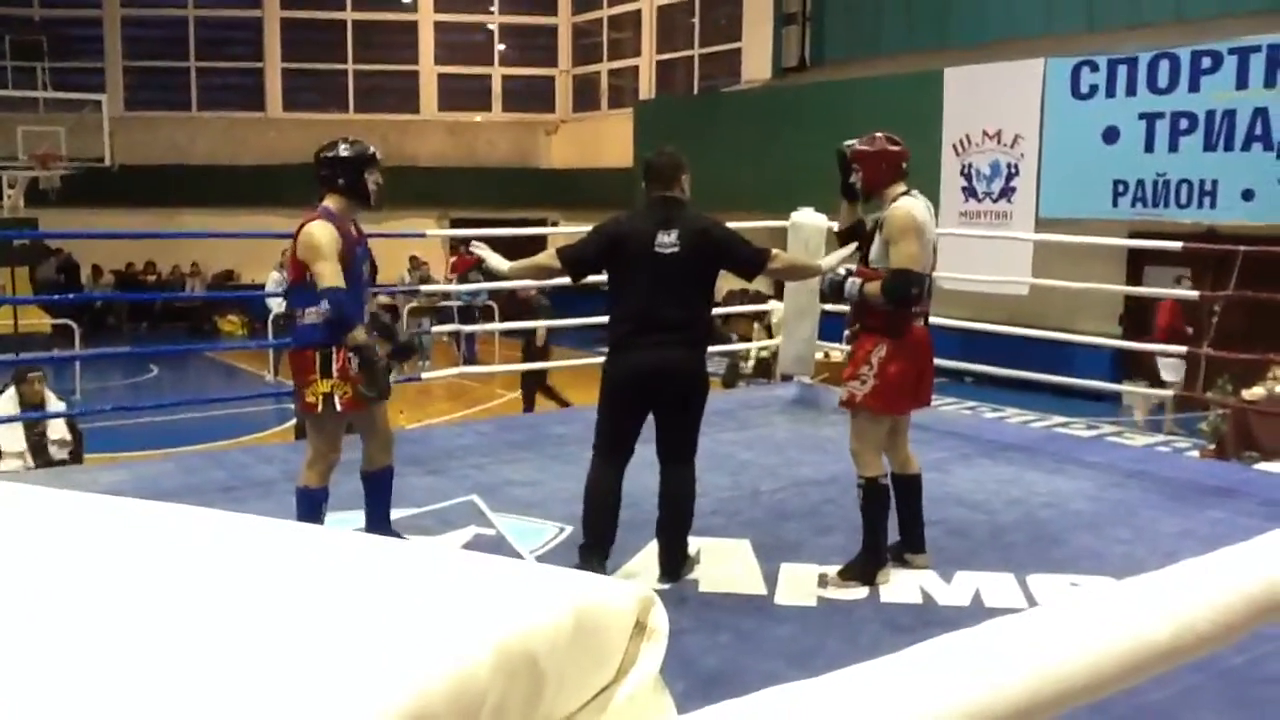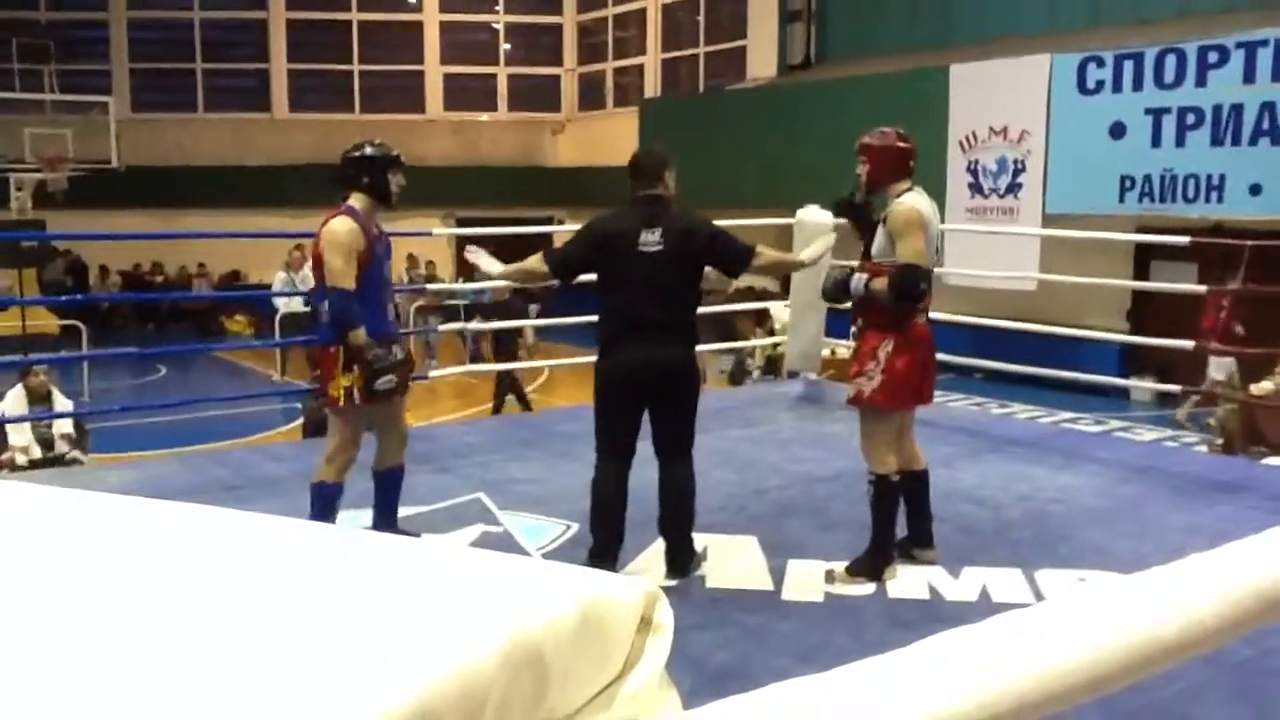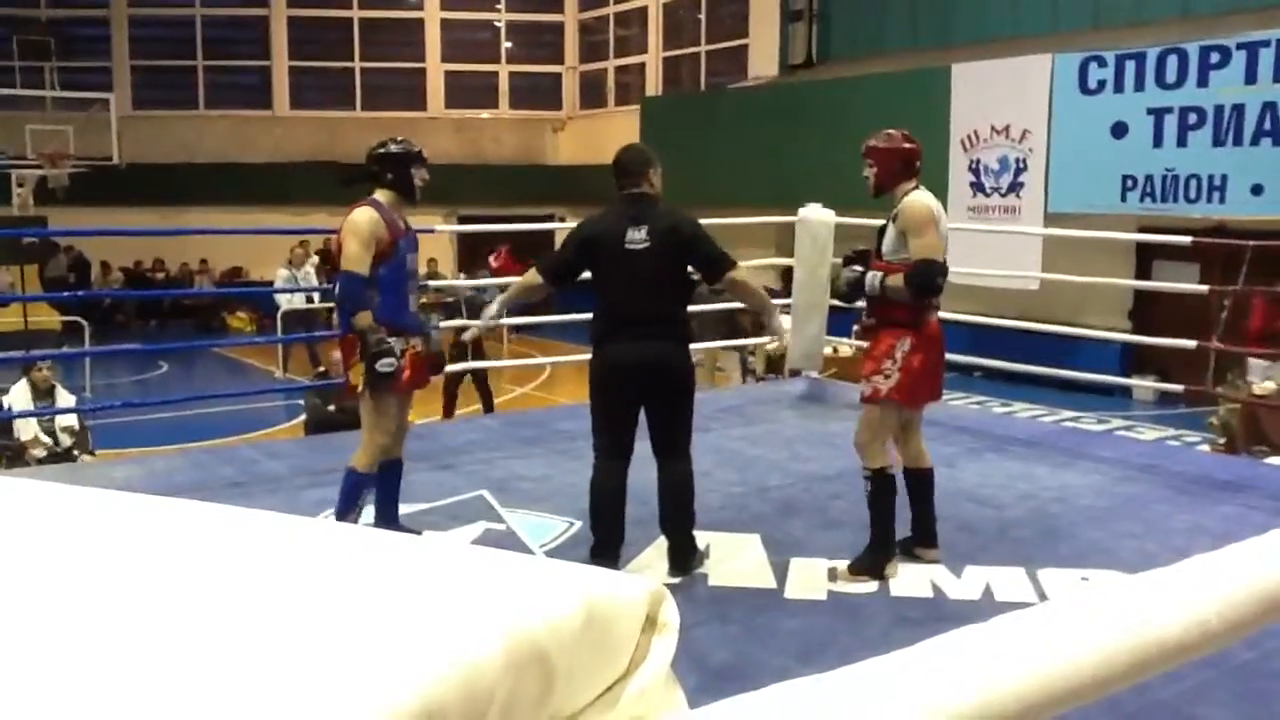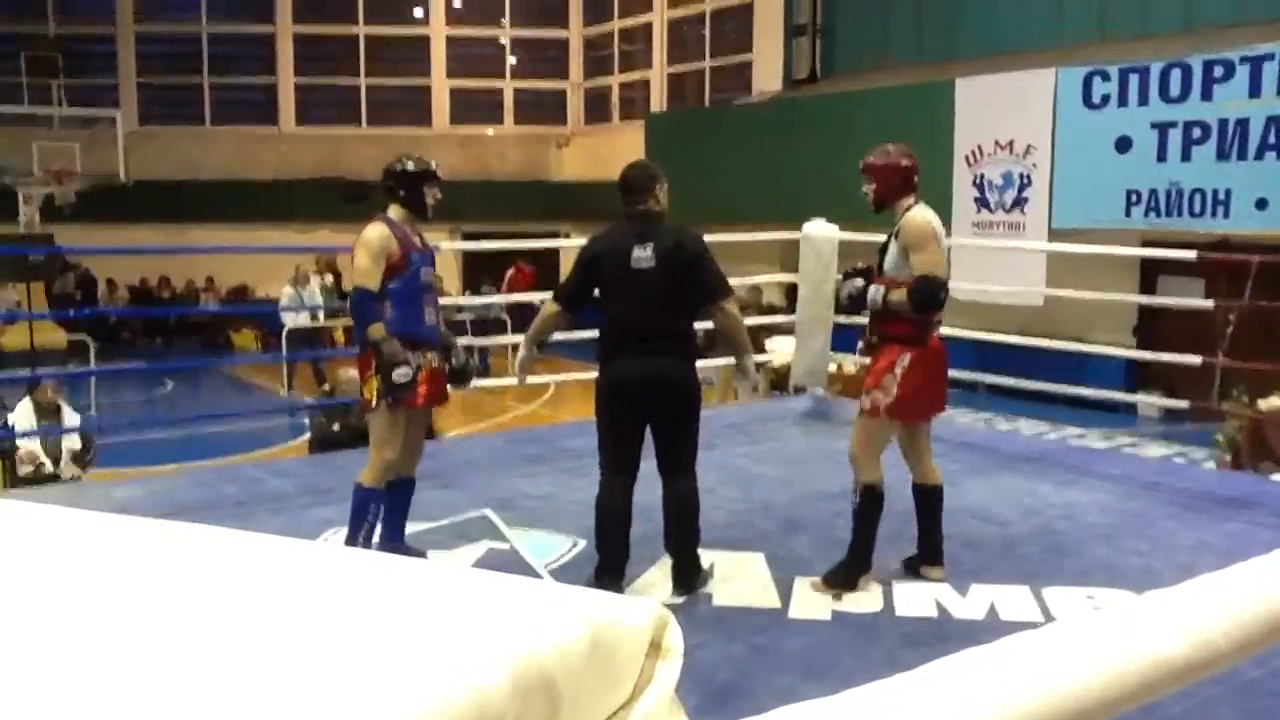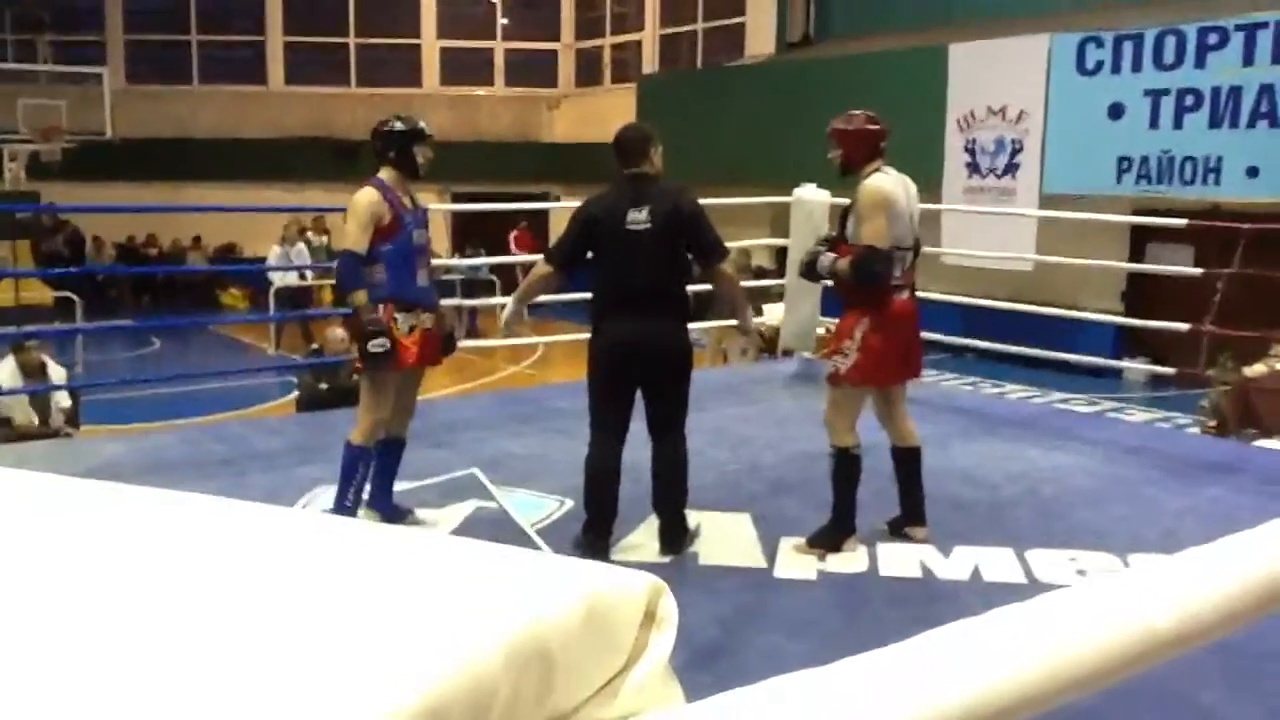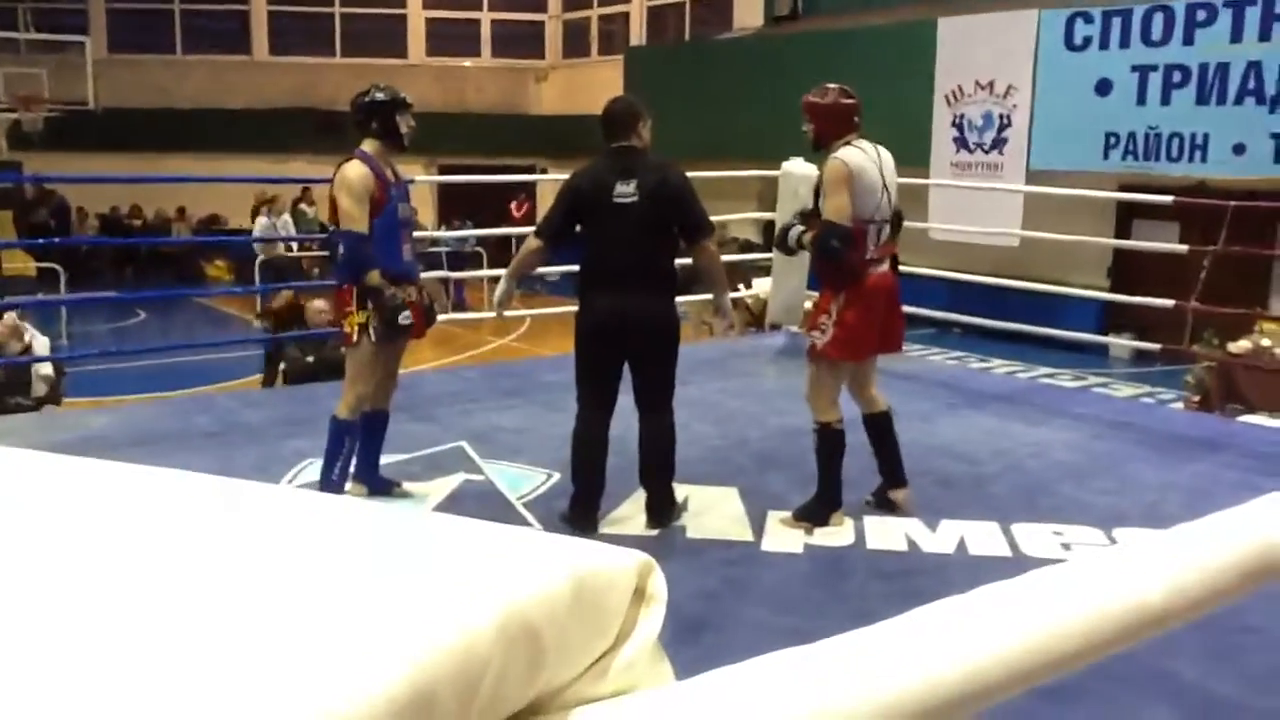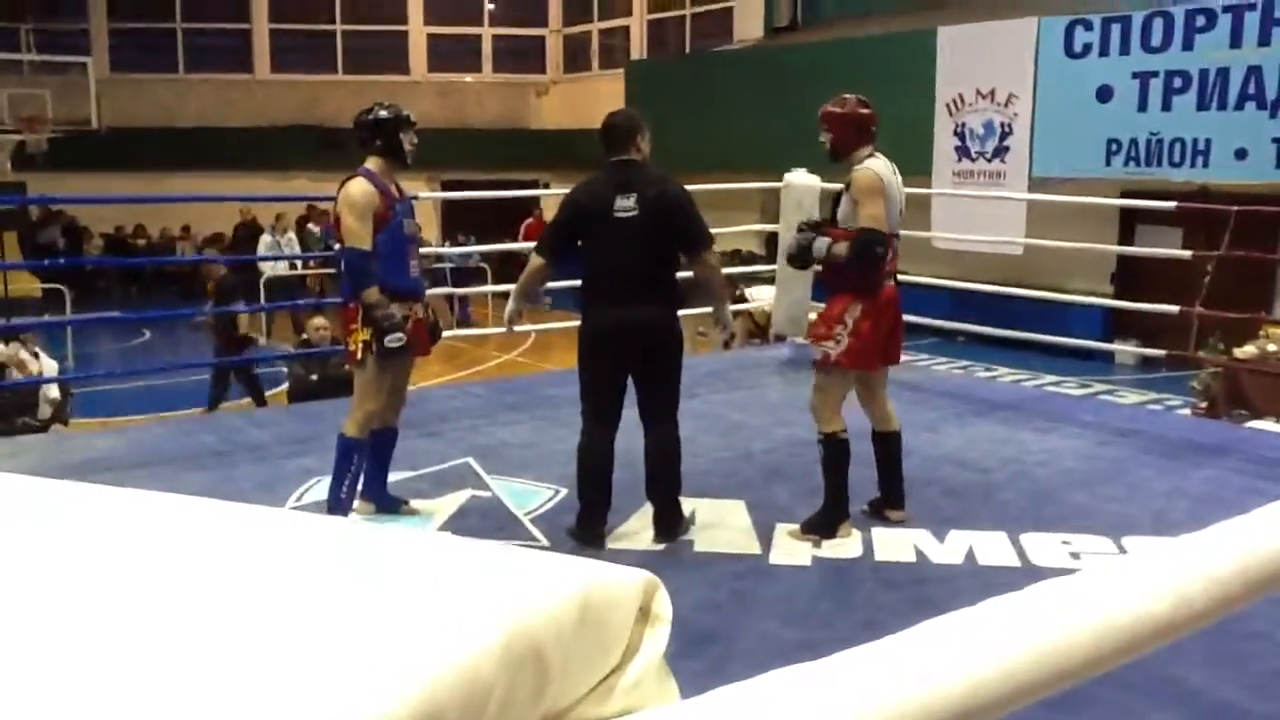
dt=0.4s
person 1, frame 1
left shoulder: (901, 214)
right shoulder: (905, 207)
left elbow: (904, 290)
right elbow: (851, 241)
left wrist: (848, 287)
right wrist: (847, 192)
left hip: (887, 344)
right hip: (902, 340)
left knee: (865, 449)
right knee: (896, 444)
left ankle: (871, 561)
right ankle: (912, 545)
person 1, frame 2
left shoulder: (905, 209)
right shoulder: (914, 203)
left elbow: (911, 285)
left wrist: (854, 284)
right wrist: (863, 224)
left hip: (891, 339)
right hip: (905, 335)
left knee: (877, 446)
right knee: (901, 439)
left ankle: (879, 556)
right ankle: (920, 539)
person 1, frame 3
left shoulder: (915, 207)
right shoulder: (911, 206)
left elbow: (928, 280)
left wrist: (870, 282)
right wrist: (868, 266)
left hip: (904, 338)
right hip: (905, 334)
left knee: (870, 441)
right knee: (907, 437)
left ankle: (880, 553)
right ankle: (923, 538)
person 1, frame 4
left shoulder: (916, 223)
right shoulder: (913, 221)
left elbow: (930, 296)
left wrist: (872, 296)
right wrist: (871, 283)
left hip: (906, 353)
right hip: (908, 349)
left knee: (863, 453)
right knee: (917, 452)
left ankle: (857, 565)
right ankle: (930, 557)
person 1, frame 5
left shoulder: (871, 190)
right shoulder: (901, 183)
left elbow: (870, 267)
left wrist: (825, 263)
right wrist: (842, 250)
left hip: (871, 316)
right hip: (897, 309)
left knee: (839, 419)
right knee: (895, 414)
left ankle: (841, 529)
right ankle: (913, 518)
person 1, frame 6
left shoulder: (839, 164)
right shoulder: (881, 156)
left elbow: (833, 243)
left wrist: (796, 235)
left hip: (849, 291)
right hip: (879, 282)
left knee: (821, 396)
right knee: (863, 386)
left ankle: (828, 503)
right ankle: (895, 484)
person 1, frame 7
left shoulder: (865, 175)
right shoulder: (884, 168)
left elbow: (869, 249)
left wrist: (818, 248)
right wrist: (827, 234)
left hip: (858, 302)
right hip: (878, 296)
left knee: (825, 404)
right knee: (875, 400)
left ankle: (834, 514)
right ankle: (892, 500)
person 2, frame 1
left shoulder: (620, 229)
right shoulder: (707, 231)
left elbow: (557, 262)
right elbow: (771, 263)
left wrist: (507, 267)
right wrist: (821, 267)
left hip: (628, 362)
right hip: (685, 364)
left knee: (608, 460)
right knee: (678, 462)
left ankle: (592, 558)
right ankle: (674, 560)
person 2, frame 2
left shoulder: (605, 228)
right shoulder: (692, 228)
left elbow: (546, 266)
right elbow: (754, 260)
left wrist: (500, 271)
right wrist: (803, 259)
left hip: (619, 361)
right hip: (675, 361)
left knee: (612, 461)
right knee: (676, 459)
left ankle: (603, 559)
right ankle: (680, 557)
person 2, frame 3
left shoulder: (594, 228)
right shoulder: (678, 225)
left elbow: (542, 278)
right elbow: (729, 276)
left wrist: (501, 303)
right wrist: (768, 311)
left hip: (612, 357)
right hip: (668, 357)
left knee: (610, 460)
right knee: (674, 457)
left ankle: (605, 557)
right ankle: (682, 553)
person 2, frame 4
left shoulder: (602, 245)
right shoulder: (684, 241)
left elbow: (559, 306)
right elbow: (722, 307)
left wrist: (528, 346)
right wrist: (745, 355)
left hip: (619, 374)
right hip: (674, 373)
left knee: (616, 477)
right knee: (679, 475)
left ankle: (609, 575)
right ankle: (686, 572)
person 2, frame 5
left shoulder: (597, 207)
right shoulder: (680, 203)
left elbow: (551, 267)
right elbow: (719, 269)
left wrist: (517, 303)
right wrist: (743, 312)
left hip: (612, 336)
right hip: (667, 336)
left knee: (605, 438)
right knee: (668, 437)
left ankle: (595, 536)
right ankle: (673, 532)
person 2, frame 6
left shoulder: (584, 180)
right shoulder: (668, 178)
left elbow: (540, 241)
right elbow: (702, 246)
left wrist: (508, 281)
right wrist: (721, 294)
left hip: (599, 310)
right hip: (654, 310)
left knee: (593, 412)
right knee: (656, 410)
left ankle: (584, 509)
right ankle: (660, 506)
person 2, frame 7
left shoulder: (584, 194)
right shoulder: (667, 191)
left elbow: (543, 259)
right elbow: (703, 259)
left wrist: (518, 300)
right wrist: (721, 305)
left hip: (601, 323)
right hip: (656, 322)
left knee: (598, 426)
right knee: (660, 423)
left ankle: (591, 524)
right ankle: (668, 519)
person 3, frame 1
left shoulder: (352, 228)
right shoulder: (320, 231)
right elbow: (335, 301)
left wrist: (385, 336)
right wrist: (368, 355)
left hip: (353, 354)
right hip: (325, 357)
left knee: (380, 439)
right knee: (323, 456)
left ankle: (379, 530)
person 3, frame 2
left shoulder: (373, 227)
right shoulder: (342, 228)
right elbow: (340, 304)
left wrist: (392, 350)
right wrist: (370, 357)
left hip: (380, 349)
right hip: (351, 355)
left knee: (395, 437)
right knee: (343, 450)
left ankle: (385, 527)
person 3, frame 3
left shoulder: (401, 222)
right shoulder: (366, 219)
right elbow: (351, 289)
left wrist: (421, 338)
right wrist: (373, 341)
left hip: (403, 343)
right hip: (376, 345)
left knee: (396, 436)
right knee: (377, 440)
left ankle: (387, 523)
right ankle: (342, 528)
person 3, frame 4
left shoulder: (419, 240)
right shoulder: (378, 235)
right elbow: (363, 303)
left wrist: (448, 348)
right wrist: (388, 352)
left hip: (422, 359)
right hip: (391, 361)
left knee: (410, 455)
right knee: (384, 457)
left ankle: (392, 541)
right ankle: (356, 550)
person 3, frame 5
left shoulder: (412, 202)
right shoulder: (370, 198)
right elbow: (349, 266)
left wrist: (438, 316)
right wrist: (365, 320)
left hip: (416, 321)
right hip: (386, 322)
left knee: (400, 416)
right knee: (373, 419)
left ankle: (381, 501)
right ankle: (344, 511)
person 3, frame 6
left shoulder: (391, 172)
right shoulder: (356, 173)
right elbow: (354, 246)
left wrist: (416, 291)
right wrist: (384, 296)
left hip: (397, 293)
right hip: (370, 298)
left knee: (383, 390)
right knee: (358, 393)
left ankle: (367, 475)
right ankle: (330, 486)
person 3, frame 7
left shoulder: (395, 188)
right shoulder: (360, 190)
right elbow: (357, 263)
left wrist: (422, 309)
right wrist: (381, 314)
left hip: (404, 310)
right hip: (377, 315)
left knee: (392, 406)
right knee: (367, 409)
left ankle: (374, 492)
right ankle: (338, 505)
